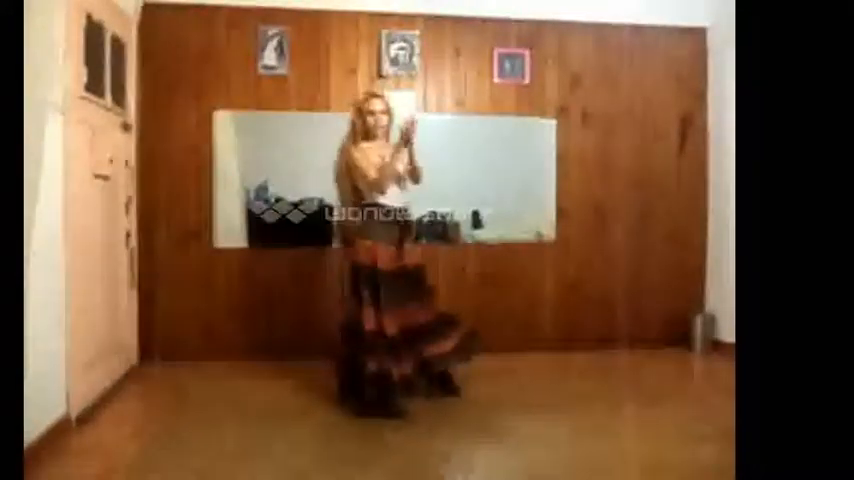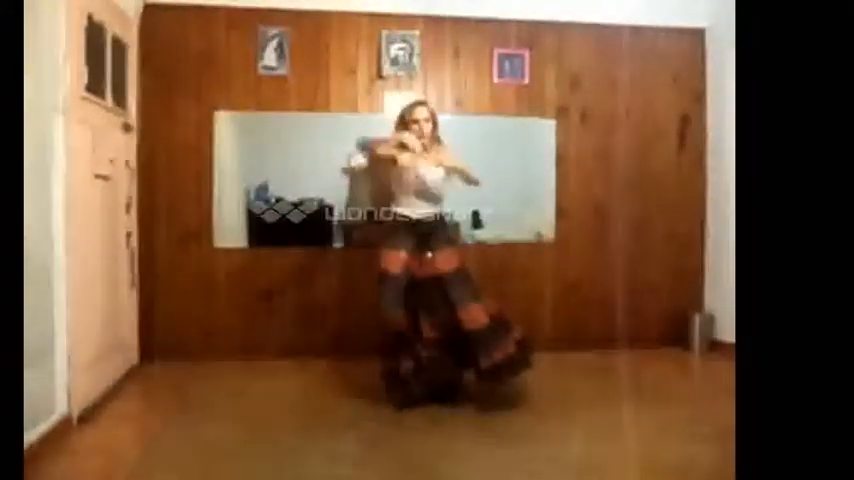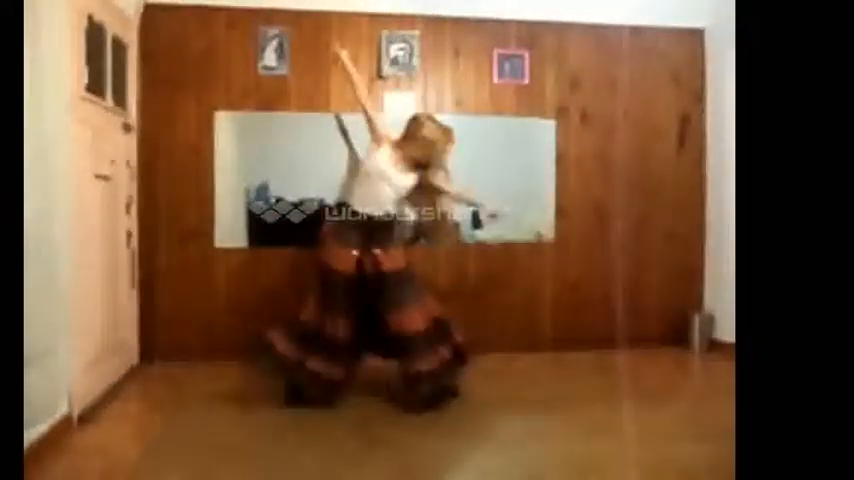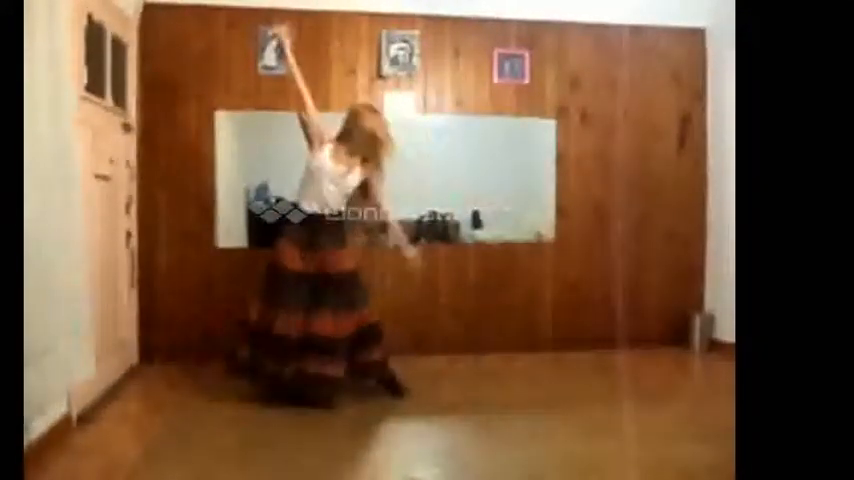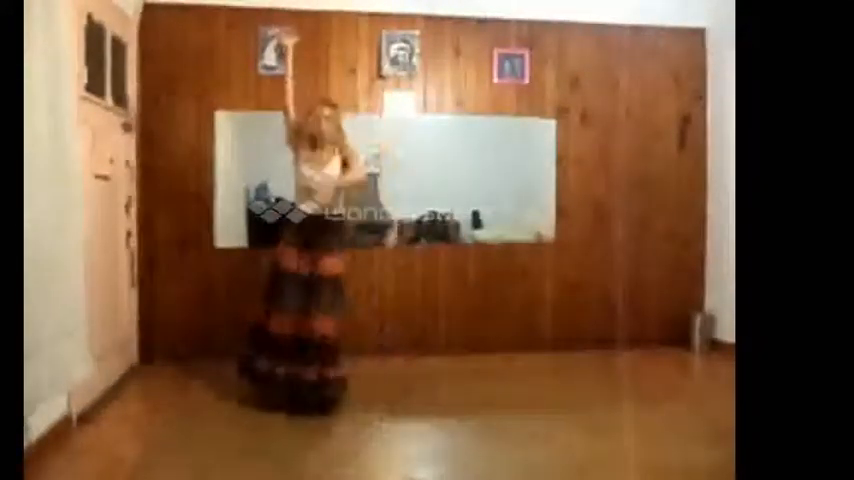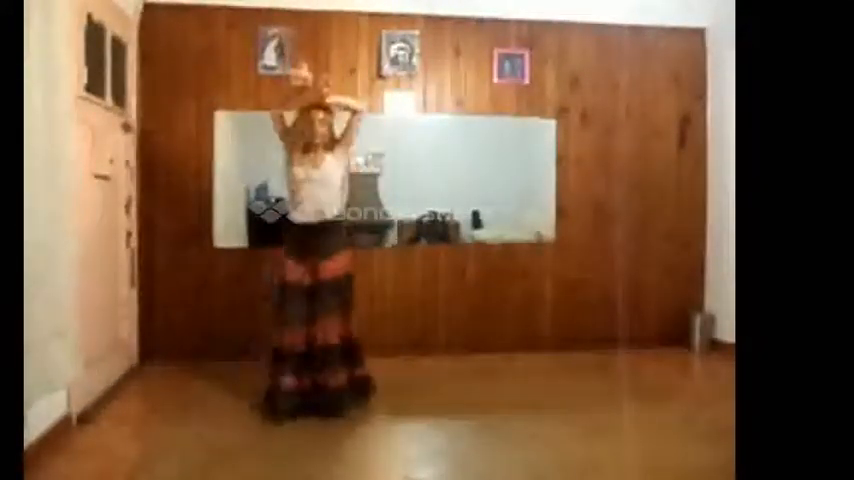
dt=0.5s
person 1, frame 1
left shoulder: (395, 147)
right shoulder: (355, 150)
left elbow: (416, 179)
right elbow: (378, 183)
left wrist: (410, 148)
right wrist: (397, 149)
left hip: (402, 226)
right hip: (375, 229)
left knee: (411, 297)
right knee: (380, 305)
left ankle: (422, 374)
right ankle: (378, 387)
person 1, frame 2
left shoulder: (442, 153)
right shoulder: (398, 153)
left elbow: (474, 181)
right elbow: (370, 148)
left wrist: (455, 166)
right wrist: (400, 144)
left hip: (435, 231)
right hip: (402, 232)
left knee: (455, 297)
right knee: (393, 300)
left ankle: (445, 378)
right ankle: (408, 378)
person 1, frame 3
left shoulder: (418, 171)
right shoulder: (381, 143)
left elbow: (446, 189)
right elbow: (364, 99)
left wrist: (479, 204)
right wrist: (345, 60)
left hip: (383, 234)
right hip: (349, 226)
left knee: (403, 302)
right knee: (335, 300)
left ankle: (424, 380)
right ankle: (312, 382)
person 1, frame 4
left shoulder: (367, 165)
right shoulder: (322, 143)
left elbow: (380, 205)
right elbow: (304, 96)
left wrist: (403, 242)
right wrist: (287, 51)
left hip: (334, 235)
right hip: (300, 229)
left knee: (342, 308)
right knee: (290, 306)
left ankle: (323, 381)
right ankle: (287, 381)
person 1, frame 5
left shoulder: (343, 154)
right shoulder: (300, 149)
left elbow: (360, 173)
right elbow: (288, 105)
left wrist: (334, 184)
right wrist: (288, 56)
left hip: (330, 235)
right hip: (298, 232)
left knee: (322, 314)
right knee: (285, 310)
left ankle: (319, 388)
right ankle: (283, 385)
person 1, frame 6
left shoulder: (340, 151)
right shoulder: (292, 150)
left elbow: (358, 109)
right elbow: (275, 113)
left wrist: (327, 98)
right wrist: (297, 89)
left hip: (331, 239)
right hip: (297, 239)
left knee: (331, 319)
right knee: (294, 318)
left ankle: (333, 392)
right ankle: (291, 393)
